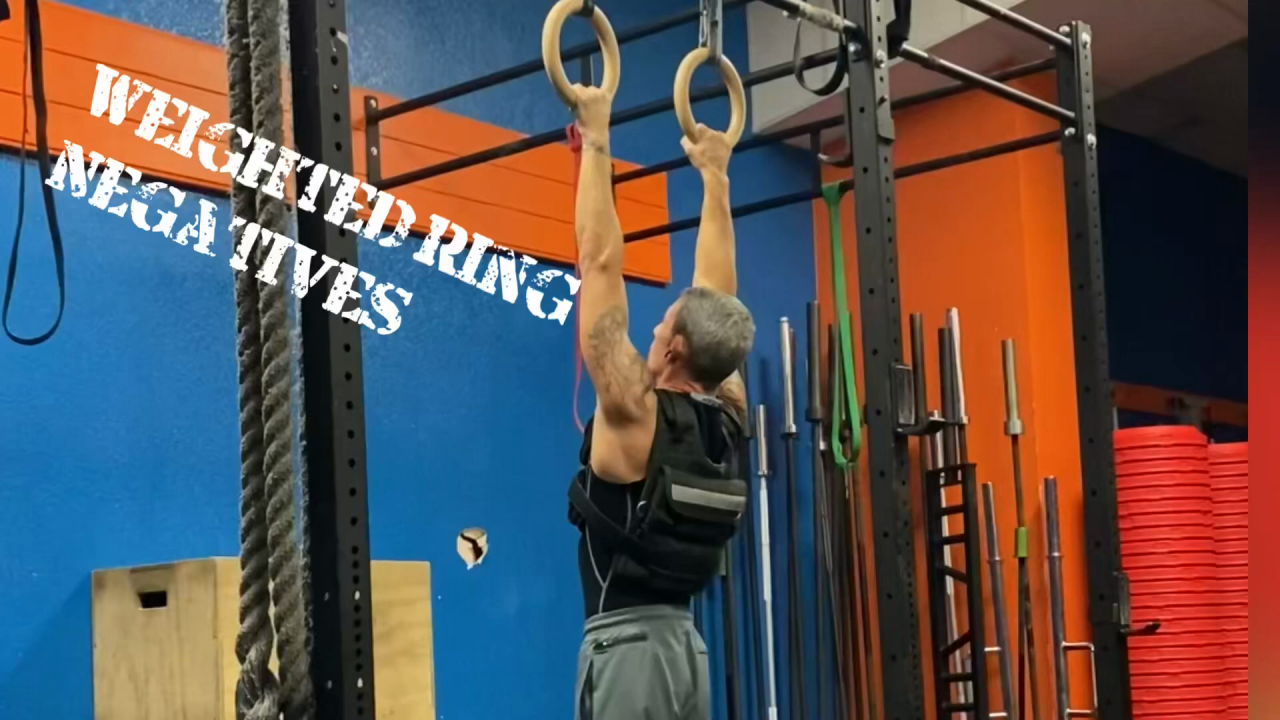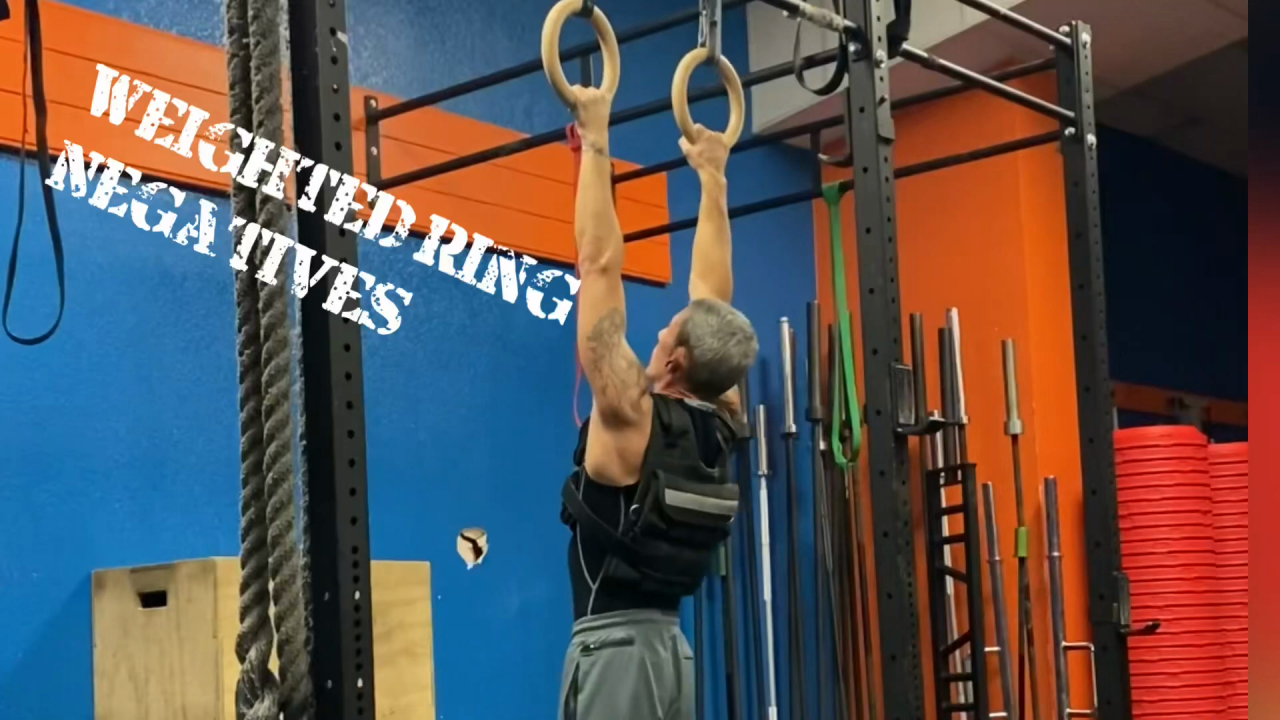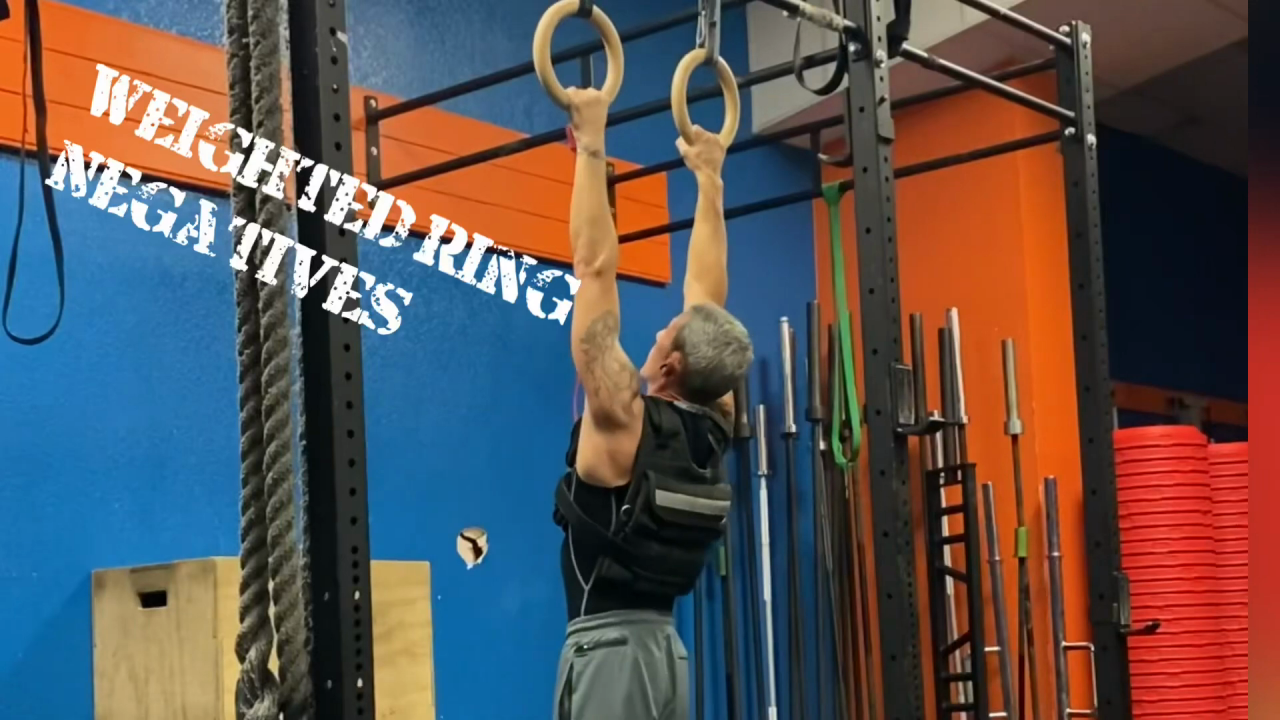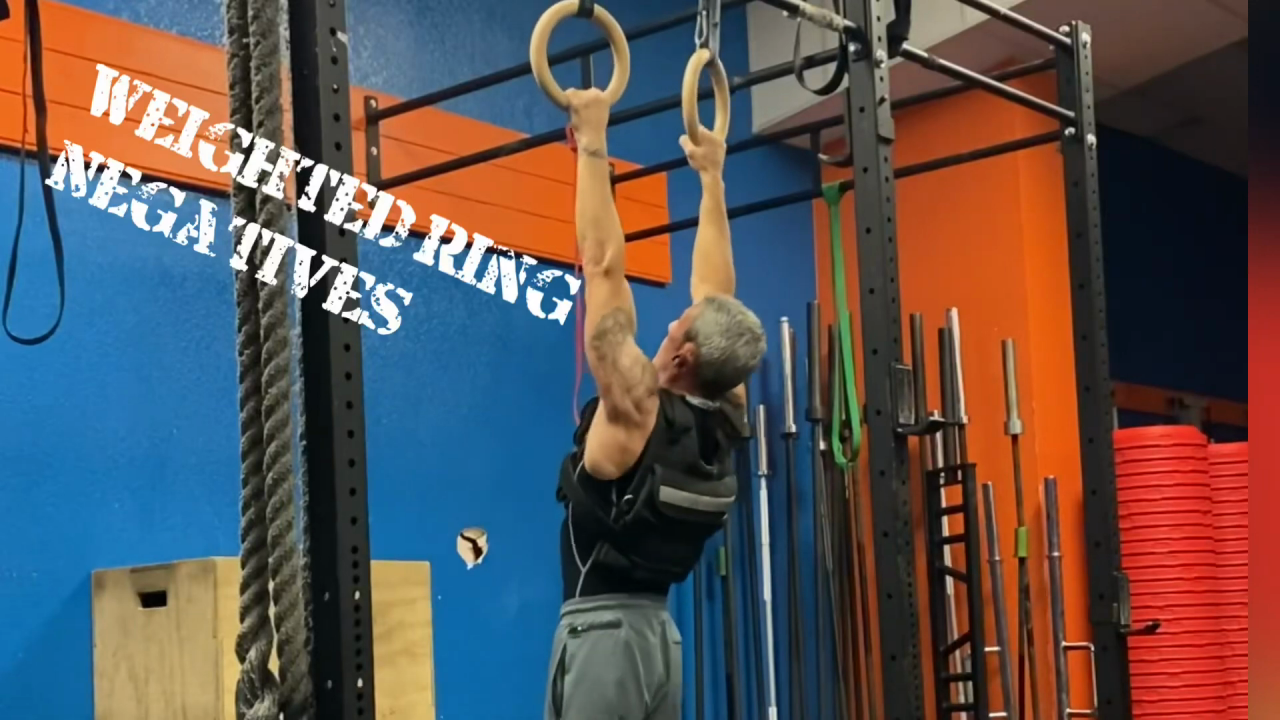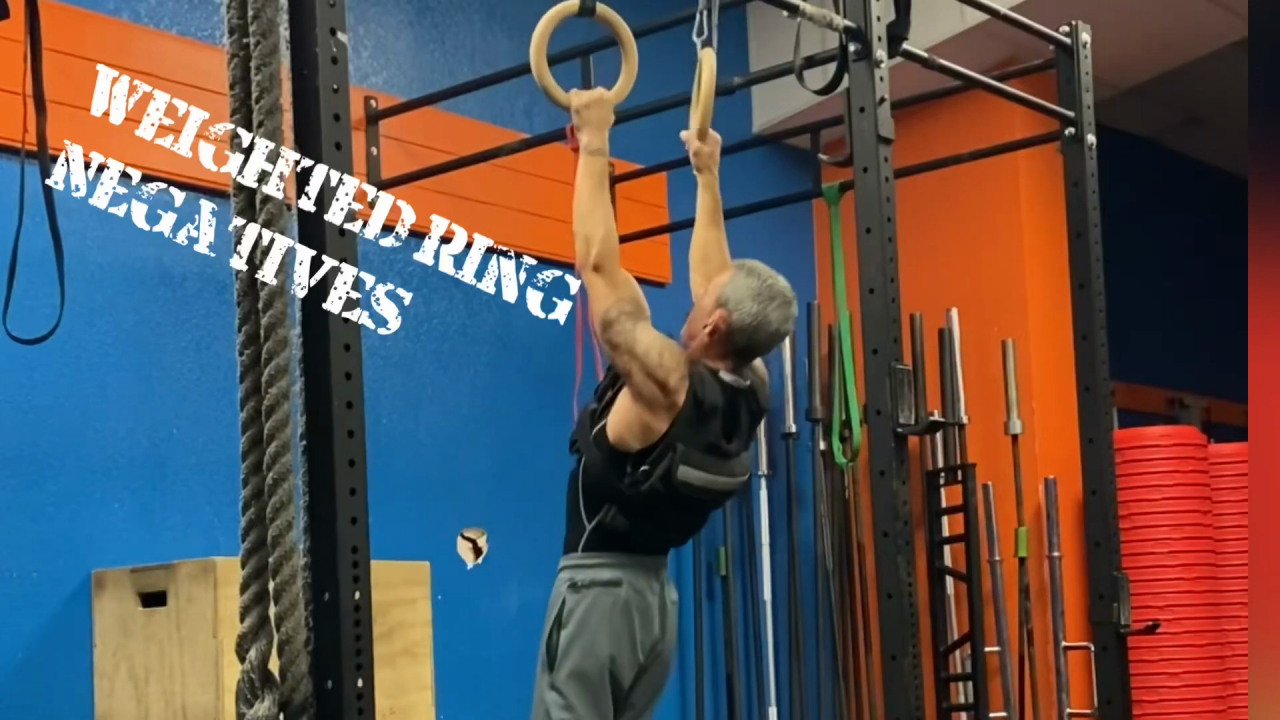
dt=0.2s
person 1, frame 1
left shoulder: (635, 415)
right shoulder: (727, 419)
left elbow: (600, 262)
right elbow: (717, 294)
left wrist: (596, 139)
right wrist: (714, 175)
left hip: (627, 647)
right hip: (682, 646)
person 1, frame 2
left shoulder: (631, 418)
right shoulder: (720, 424)
left elbow: (600, 264)
right elbow: (714, 297)
left wrist: (595, 141)
right wrist: (711, 176)
left hip: (613, 648)
right hip: (668, 648)
person 1, frame 3
left shoulder: (623, 422)
right shoulder: (714, 428)
left elbow: (595, 267)
right elbow: (708, 298)
left wrist: (591, 143)
right wrist: (708, 178)
left hip: (608, 650)
right hip: (664, 649)
person 1, frame 4
left shoulder: (637, 411)
right shoulder: (727, 419)
left elbow: (604, 267)
right elbow: (717, 295)
left wrist: (592, 142)
right wrist: (711, 177)
left hip: (600, 634)
right hip: (658, 636)
person 1, frame 5
left shoulder: (666, 383)
right shoulder: (752, 392)
left elbow: (597, 264)
right elbow: (711, 297)
left wrist: (592, 141)
right wrist: (707, 179)
left hip: (598, 591)
right hip: (654, 594)
